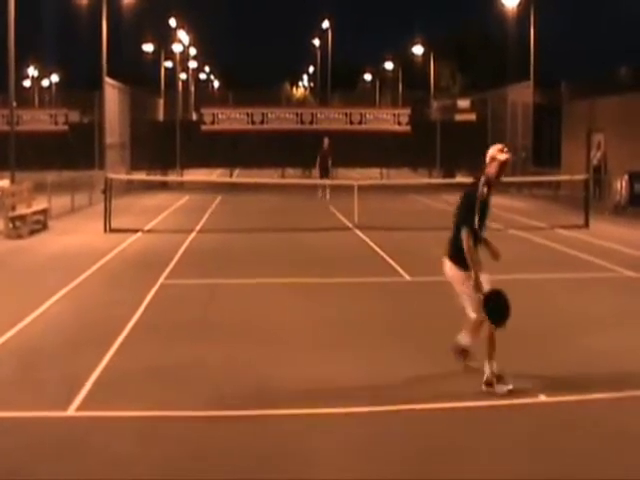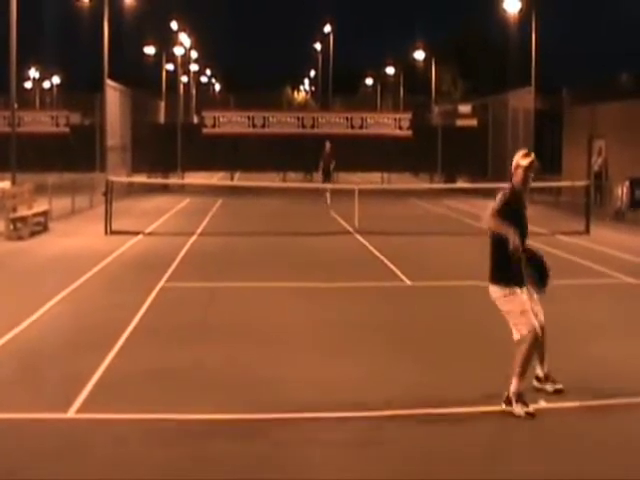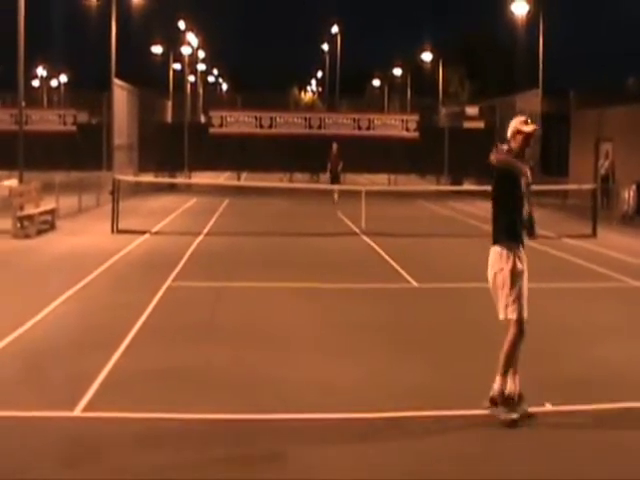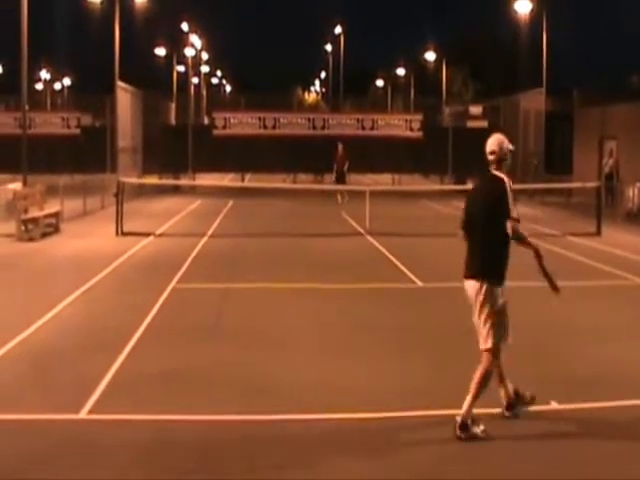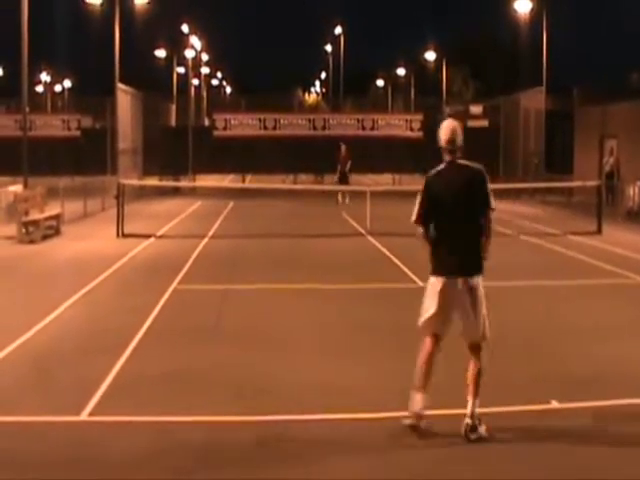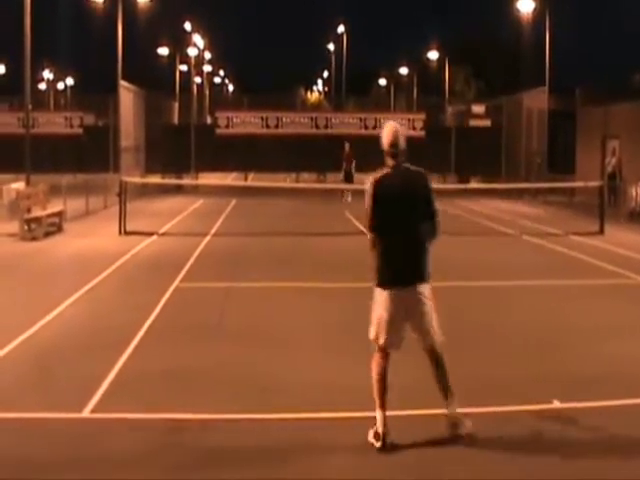
dt=0.3s
person 1, frame 1
left shoulder: (482, 188)
right shoulder: (478, 193)
right elbow: (467, 236)
left wrist: (486, 243)
right wrist: (476, 275)
left hip: (463, 262)
right hip: (460, 264)
left knee: (484, 311)
left ankle: (462, 342)
right ankle: (491, 376)
person 1, frame 2
left shoulder: (520, 200)
right shoulder: (506, 196)
right elbow: (489, 217)
right wrist: (510, 232)
left hip: (519, 280)
right hip: (504, 284)
left knee: (539, 328)
right knee: (531, 335)
left ankle: (542, 374)
right ankle: (513, 394)
person 1, frame 3
left shoulder: (516, 163)
right shoulder: (506, 155)
right elbow: (494, 157)
left wrist: (525, 224)
right wrist: (522, 166)
left hip: (514, 248)
right hip: (505, 251)
left knee: (519, 321)
right knee: (516, 323)
left ankle: (511, 391)
right ankle: (498, 391)
person 1, frame 4
left shoulder: (478, 184)
right shoulder: (501, 182)
right elbow: (511, 227)
right wrist: (532, 247)
left hip: (474, 274)
right hip: (486, 278)
left knee: (496, 341)
right knee: (490, 352)
left ankle: (509, 396)
right ankle: (465, 417)
person 1, frame 5
left shoulder: (431, 180)
right shoulder: (478, 174)
left elbow: (422, 228)
right elbow: (487, 223)
left hip: (441, 272)
right hip: (471, 272)
left knee: (431, 339)
right knee: (476, 347)
left ankle: (417, 407)
right ankle: (472, 420)
person 1, frame 6
left shoulder: (376, 184)
right shoulder: (421, 180)
left elbow: (373, 238)
right elbow: (432, 229)
left hip: (388, 282)
right hip: (417, 279)
left knee: (381, 353)
right knee: (433, 350)
left ankle: (380, 427)
right ankle: (453, 416)
